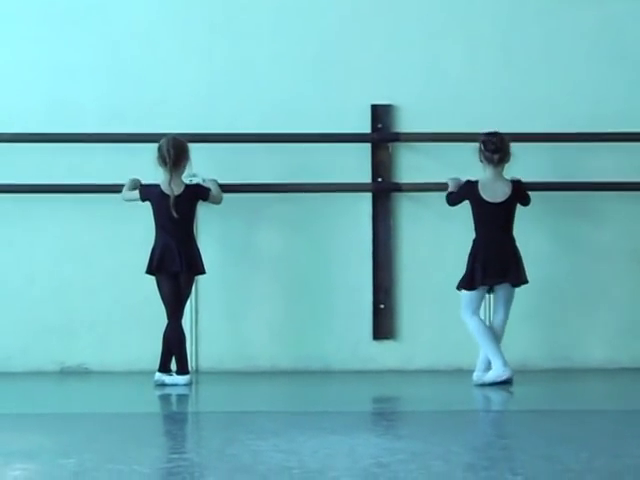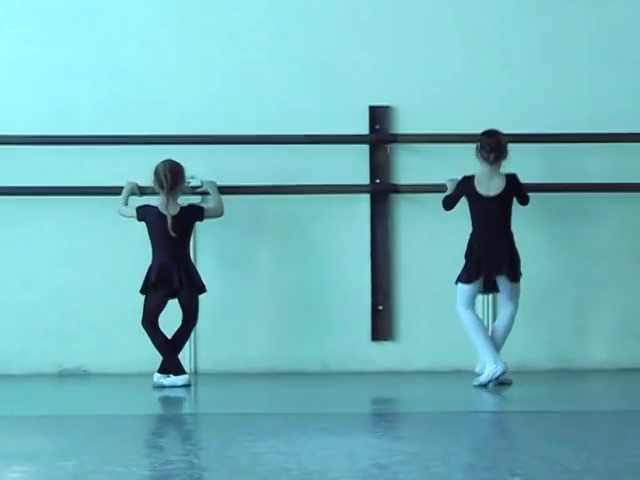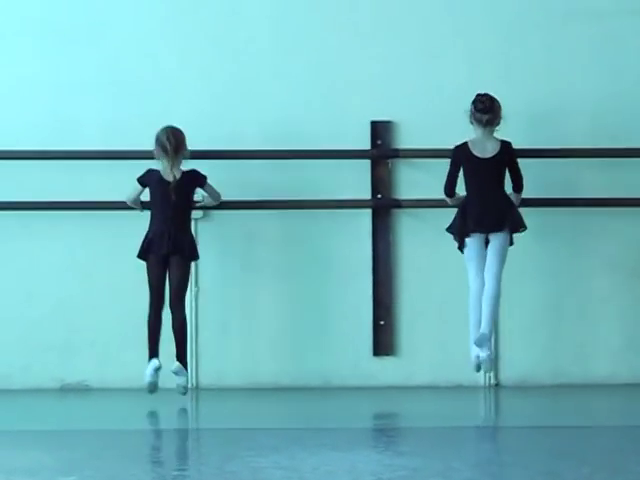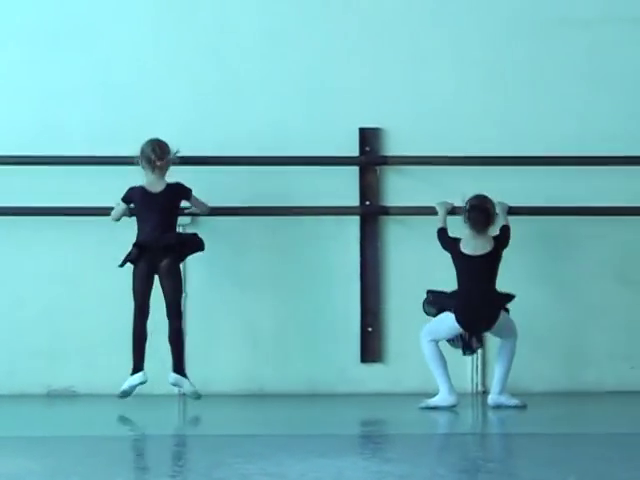
dt=0.3s
person 1, frame 1
left shoulder: (152, 192)
right shoulder: (194, 191)
left elbow: (125, 195)
right elbow: (218, 198)
left wrist: (131, 183)
right wrist: (211, 183)
left hip: (163, 257)
right hip: (187, 257)
left knee: (173, 316)
right knee: (175, 316)
left ankle: (182, 372)
right ankle: (164, 371)
person 1, frame 2
left shoulder: (148, 213)
right shoulder: (190, 212)
left elbow: (121, 210)
right elbow: (219, 210)
left wrist: (126, 190)
right wrist: (211, 188)
left hip: (159, 276)
right hip: (185, 276)
left knee: (149, 323)
right knee: (189, 320)
left ankle: (176, 371)
right ankle: (166, 371)
person 1, frame 3
left shoulder: (151, 177)
right shoulder: (192, 177)
left elbow: (130, 200)
right elbow: (217, 199)
left wrist: (142, 205)
right wrist: (206, 201)
left hip: (155, 244)
right hip: (181, 245)
left knee: (155, 305)
right knee: (177, 305)
left ankle: (154, 359)
right ankle: (180, 363)
person 1, frame 4
left shoulder: (134, 193)
right shoulder: (176, 191)
left elbow: (115, 215)
right elbow: (204, 209)
left wrist: (127, 209)
right wrist: (192, 206)
left hip: (144, 257)
right hip: (169, 257)
left knee: (140, 314)
right knee: (174, 314)
left ankle: (138, 372)
right ankle: (179, 372)
person 2, frame 1
left shoulder: (472, 188)
right shoulder: (515, 188)
left elbow: (451, 200)
right elbow: (526, 201)
left wrist: (453, 186)
left hip: (482, 258)
right hip: (507, 257)
left knee: (469, 313)
right knee: (500, 316)
left ankle: (500, 366)
right ankle: (483, 370)
person 2, frame 2
left shoulder: (468, 184)
right shoulder: (510, 182)
left elbow: (447, 204)
right elbow: (524, 200)
left wrist: (452, 188)
left hip: (478, 252)
right hip: (503, 251)
left knee: (464, 307)
right knee: (509, 307)
left ankle: (491, 363)
right ankle: (492, 362)
person 2, frame 3
left shoulder: (461, 150)
right shoulder: (505, 149)
left elbow: (449, 191)
right elbow: (518, 185)
left wrist: (454, 200)
right wrist: (514, 199)
left hip: (472, 217)
right hip: (499, 216)
left knee: (476, 281)
right knee: (492, 279)
left ankle: (477, 342)
right ankle: (484, 335)
person 2, frame 4
left shoulder: (456, 246)
right shoulder: (496, 245)
left elbow: (442, 237)
left wrist: (442, 215)
right wrist: (502, 216)
left hip: (463, 311)
right hip: (490, 309)
left knee: (427, 338)
right knee: (510, 337)
left ankle: (447, 394)
right ankle: (497, 394)
